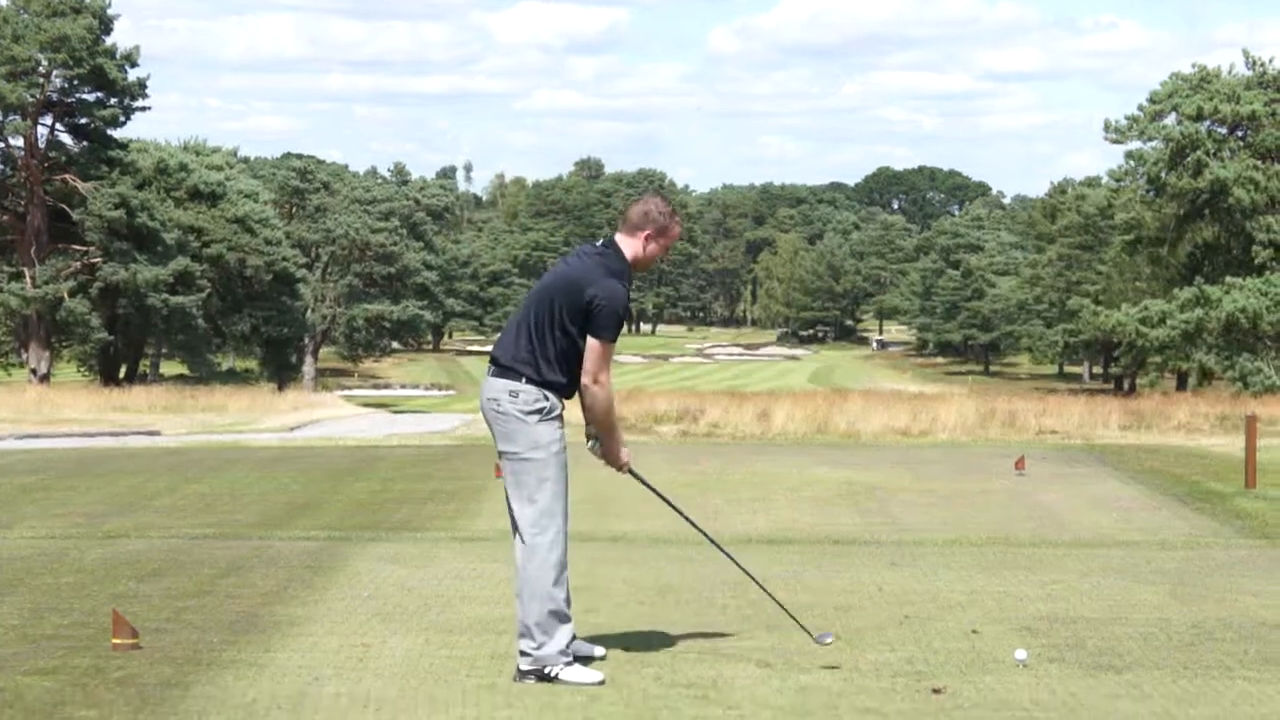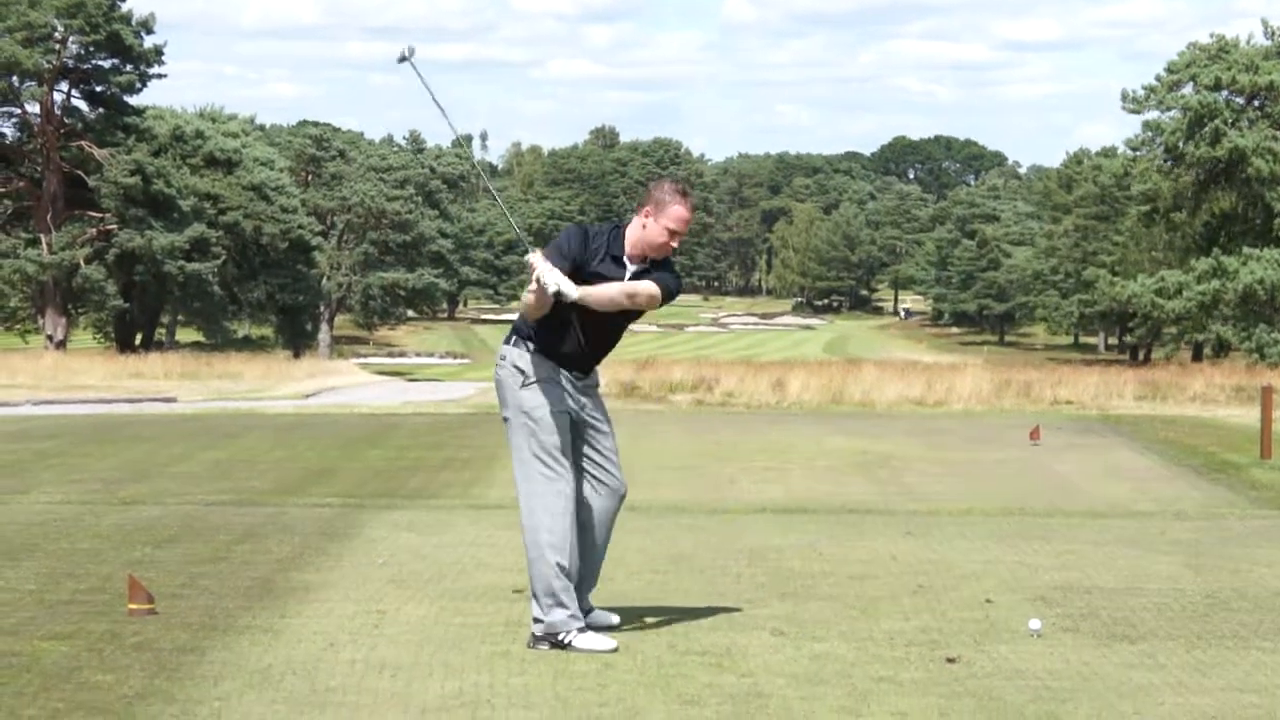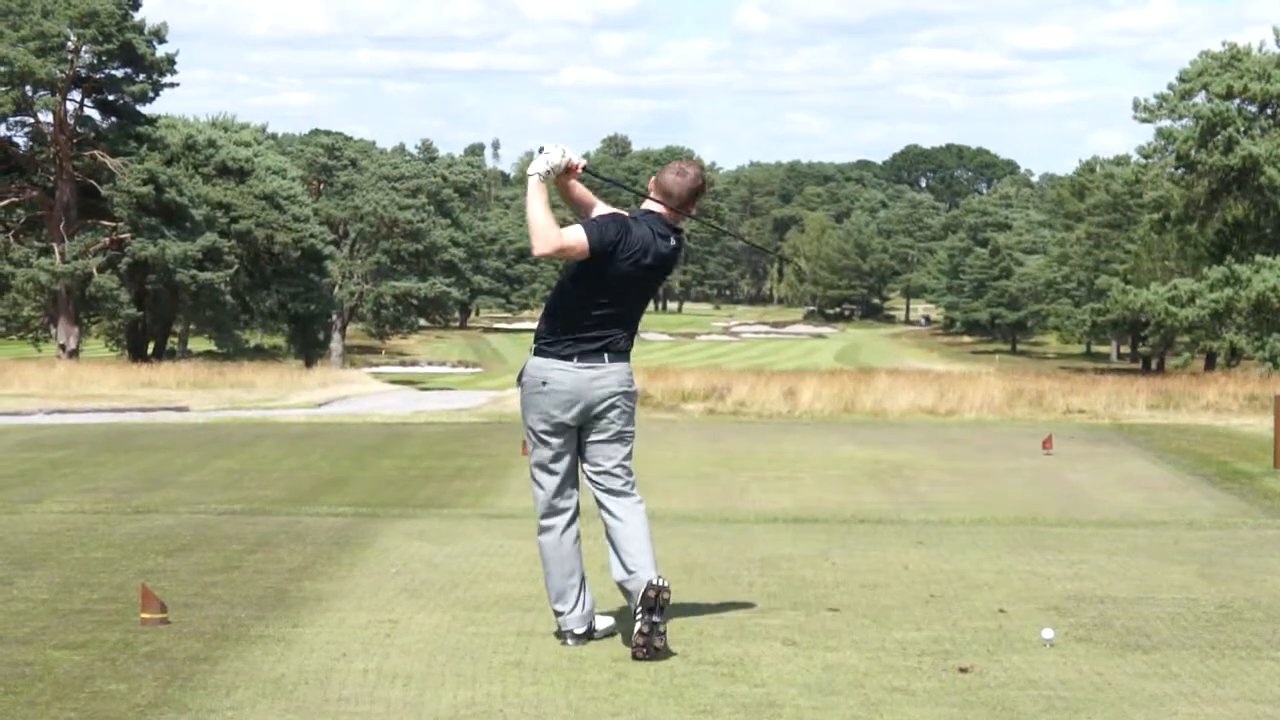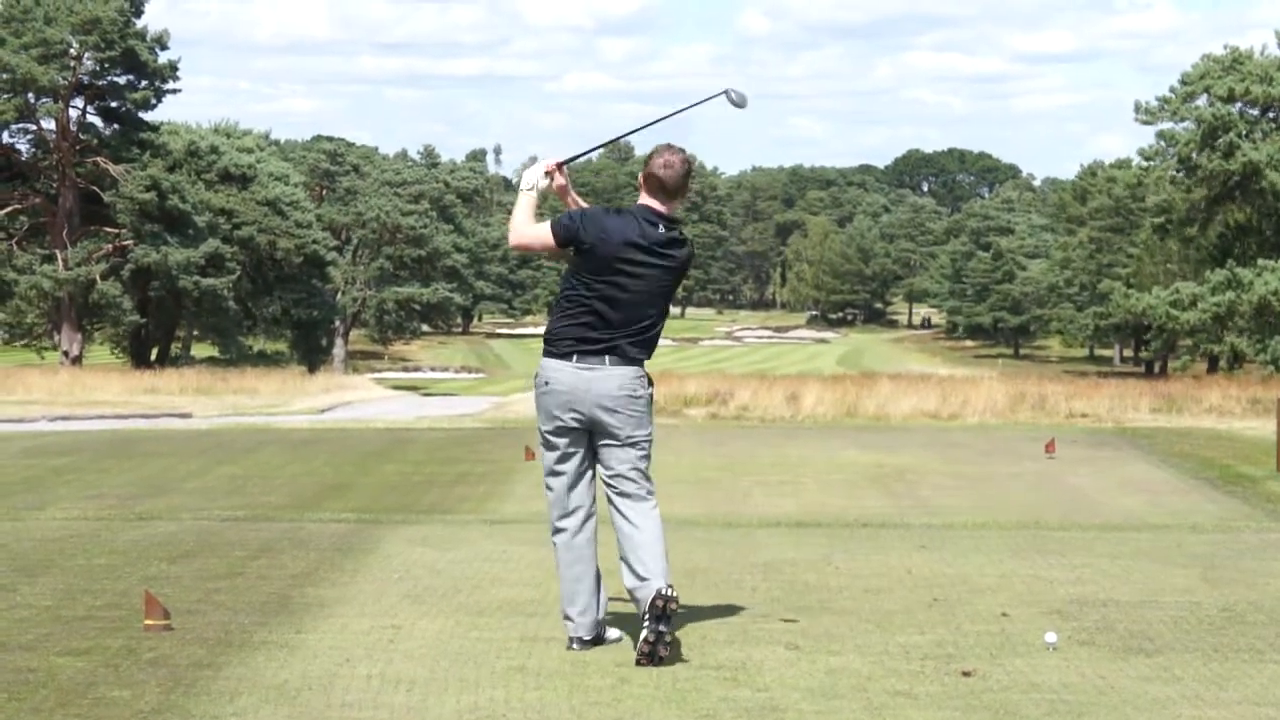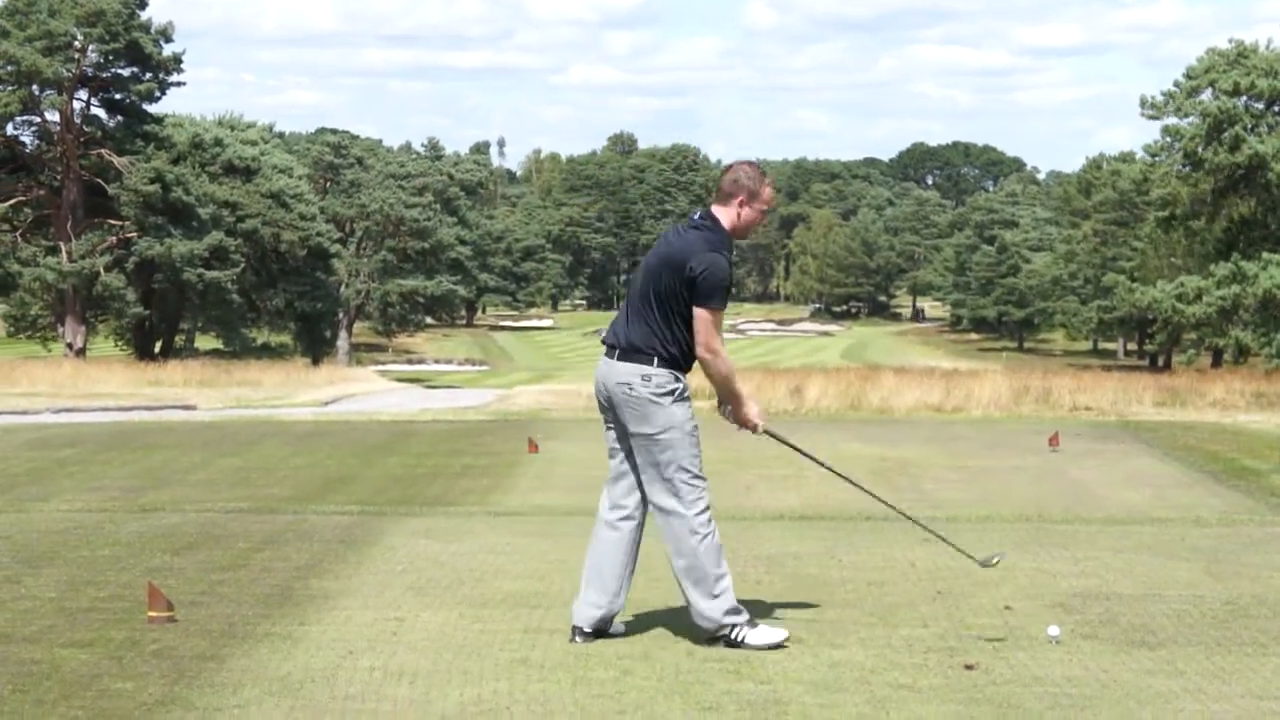
dt=1s
person 1, frame 1
left shoulder: (590, 260)
right shoulder: (609, 288)
right elbow: (594, 380)
left wrist: (599, 431)
right wrist: (613, 441)
left hip: (516, 393)
right hip: (525, 400)
left knee: (545, 523)
right knee: (542, 526)
left ankle: (554, 636)
right ankle: (540, 655)
person 1, frame 2
left shoulder: (664, 279)
right shoulder: (580, 239)
left elbow: (625, 295)
right elbow: (531, 309)
left wrist: (572, 288)
right wrist: (542, 287)
left hip: (580, 380)
right hip: (530, 369)
left knee: (606, 489)
right knee: (551, 496)
left ankle: (573, 602)
right ankle: (554, 623)
person 1, frame 3
left shoulder: (619, 231)
right shoulder: (667, 243)
left elbow: (545, 245)
right elbow: (593, 209)
left wrist: (538, 177)
right wrist: (565, 179)
left hip: (552, 374)
right hip: (610, 376)
left knee: (555, 503)
right knee: (617, 490)
left ankle: (574, 619)
right ankle: (645, 586)
person 1, frame 4
left shoulder: (597, 225)
right shoulder: (681, 251)
left elbow: (518, 237)
left wrist: (531, 188)
right wrist: (567, 195)
left hip: (561, 376)
right hip: (622, 381)
left knee: (569, 506)
right knee: (634, 496)
left ankle: (584, 624)
right ankle: (655, 590)
person 1, frame 5
left shoulder: (687, 233)
right shoulder: (710, 258)
right elbow: (706, 350)
left wrist: (730, 397)
right wrist: (740, 404)
left hip: (617, 371)
right hip: (648, 380)
left knee: (623, 500)
right knee: (684, 504)
left ankle: (592, 615)
right ankle: (722, 618)
